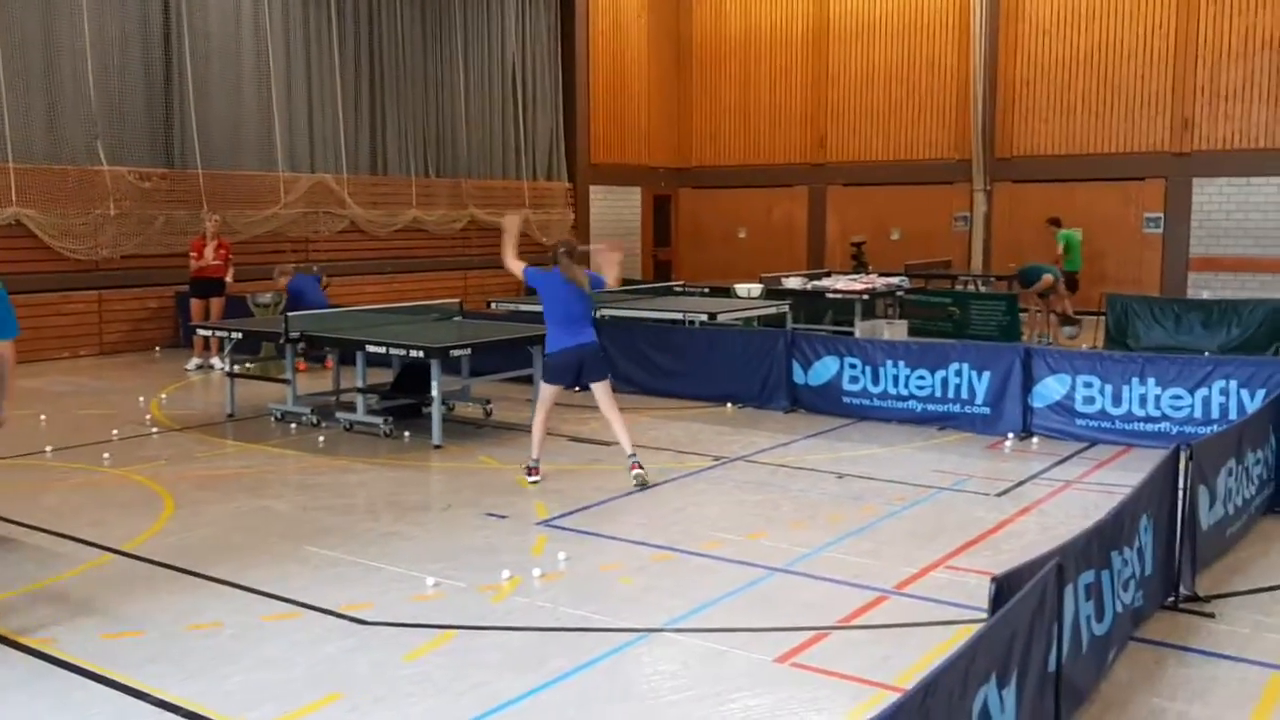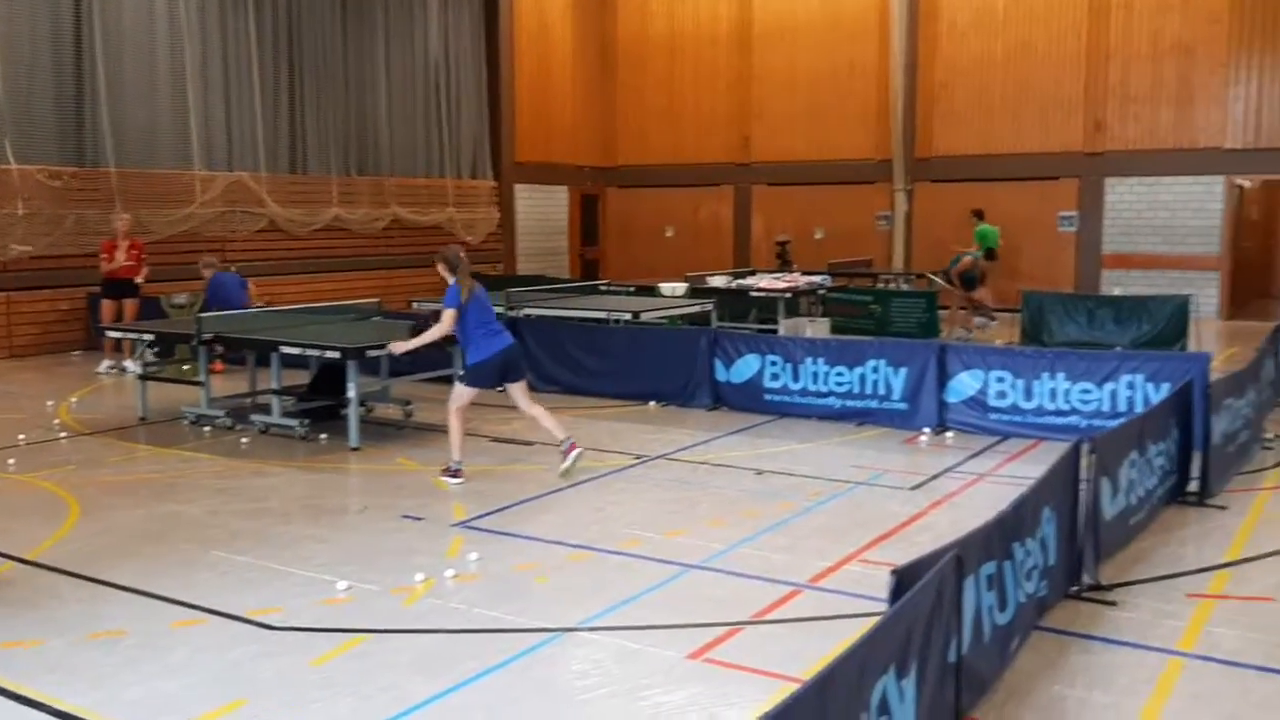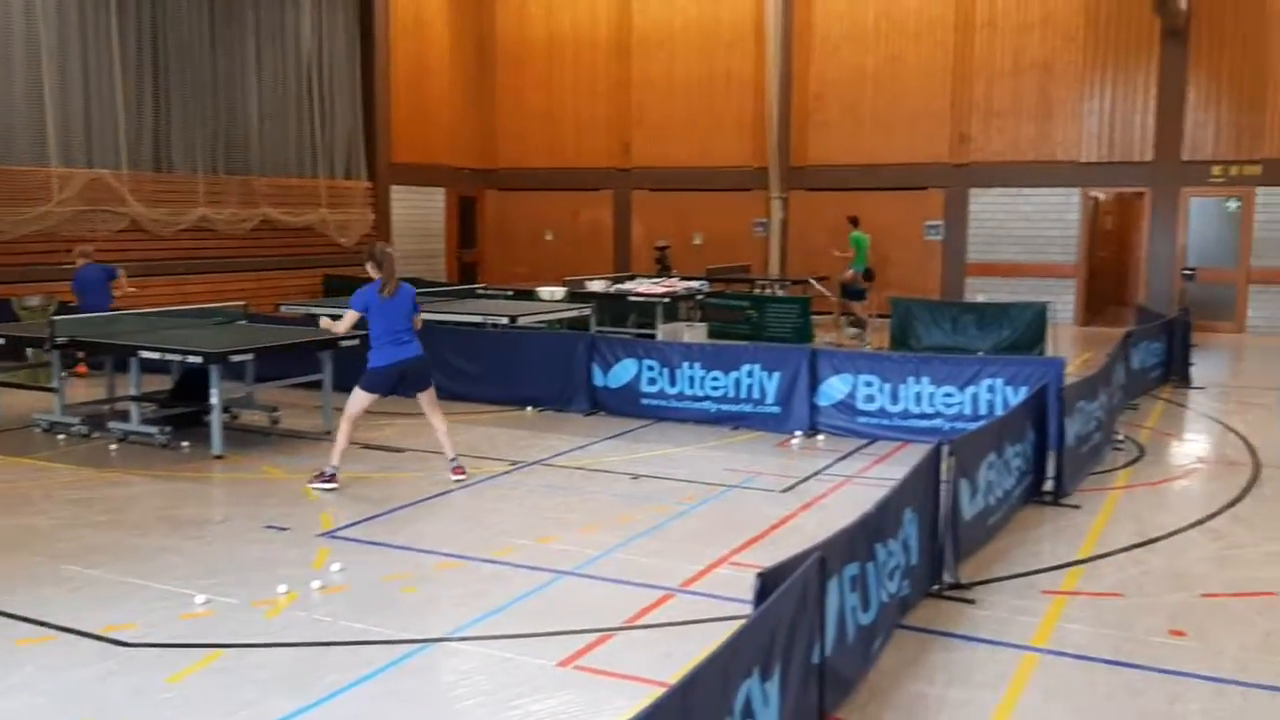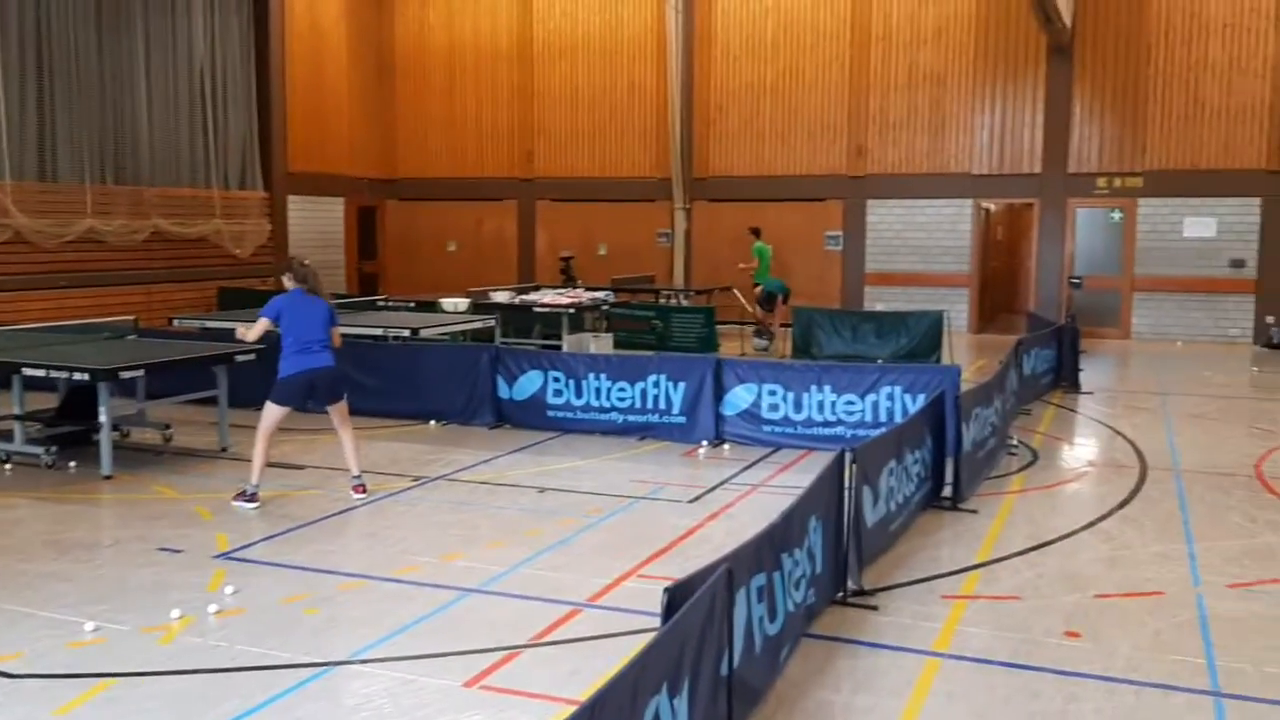
dt=0.4s
person 1, frame 1
left shoulder: (542, 276)
right shoulder: (585, 277)
left elbow: (510, 262)
right elbow: (613, 281)
left wrist: (511, 229)
right wrist: (611, 260)
left hip: (559, 354)
right hip: (590, 350)
left knee: (543, 409)
right knee: (610, 410)
left ankle: (534, 466)
right ankle: (634, 463)
person 1, frame 2
left shoulder: (454, 293)
right shoulder: (475, 287)
left elbow: (444, 328)
left wrist: (407, 344)
right wrist: (458, 326)
left hip: (483, 360)
right hip: (509, 350)
left knee: (454, 409)
right knee: (528, 405)
left ankle: (455, 468)
right ankle: (567, 444)
person 1, frame 3
left shoulder: (365, 294)
right shoulder: (409, 291)
left elbow: (342, 328)
left wrist: (326, 324)
left hip: (383, 364)
right hip: (414, 360)
left knee: (348, 416)
right knee: (434, 412)
left ankle: (330, 472)
right ankle: (455, 465)
person 1, frame 4
left shoulder: (279, 302)
right shoulder: (325, 304)
left elbow: (253, 335)
right elbow: (336, 341)
left wrist: (241, 332)
left hip: (292, 375)
right hip: (326, 371)
left knee: (264, 431)
right knee: (344, 426)
left ankle: (252, 492)
right ankle: (357, 483)
